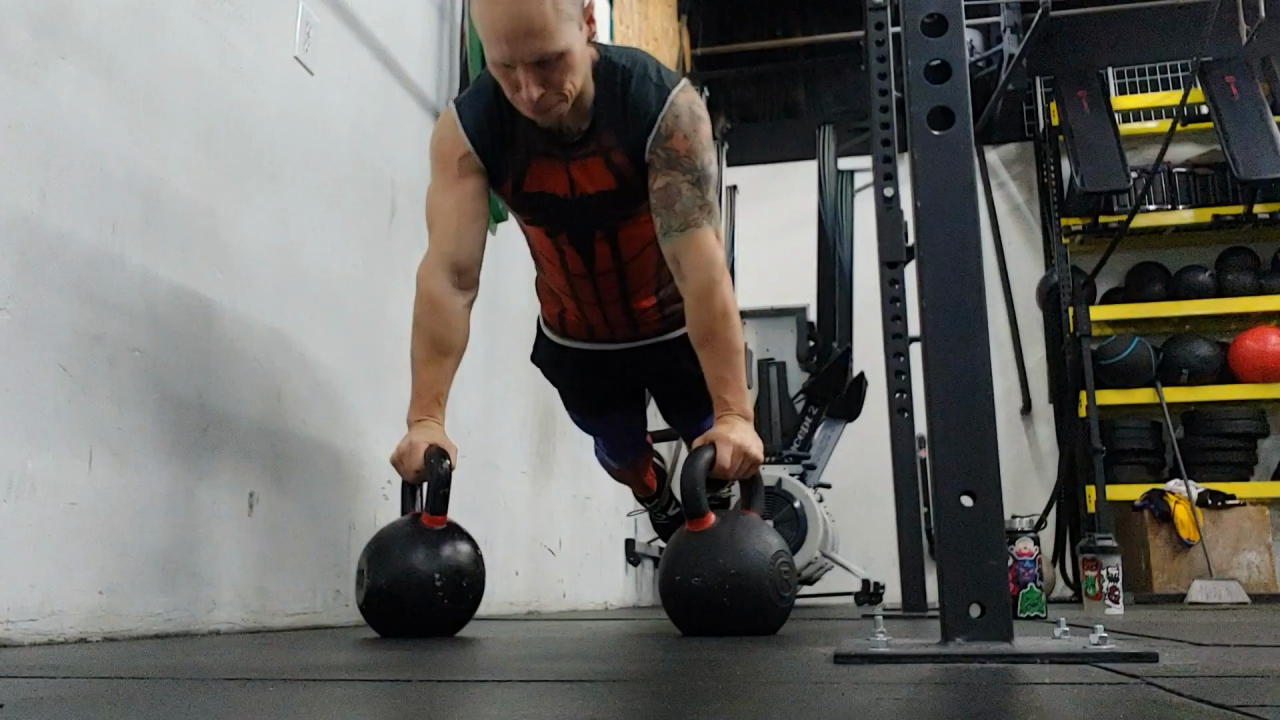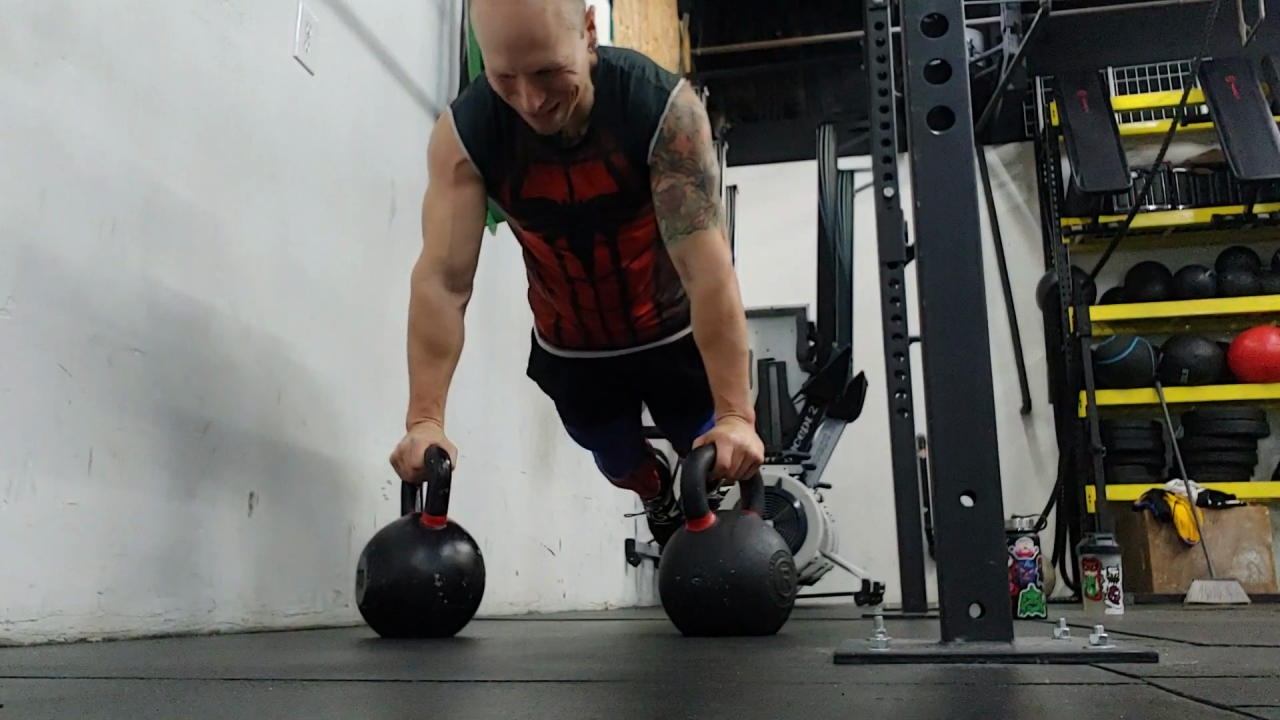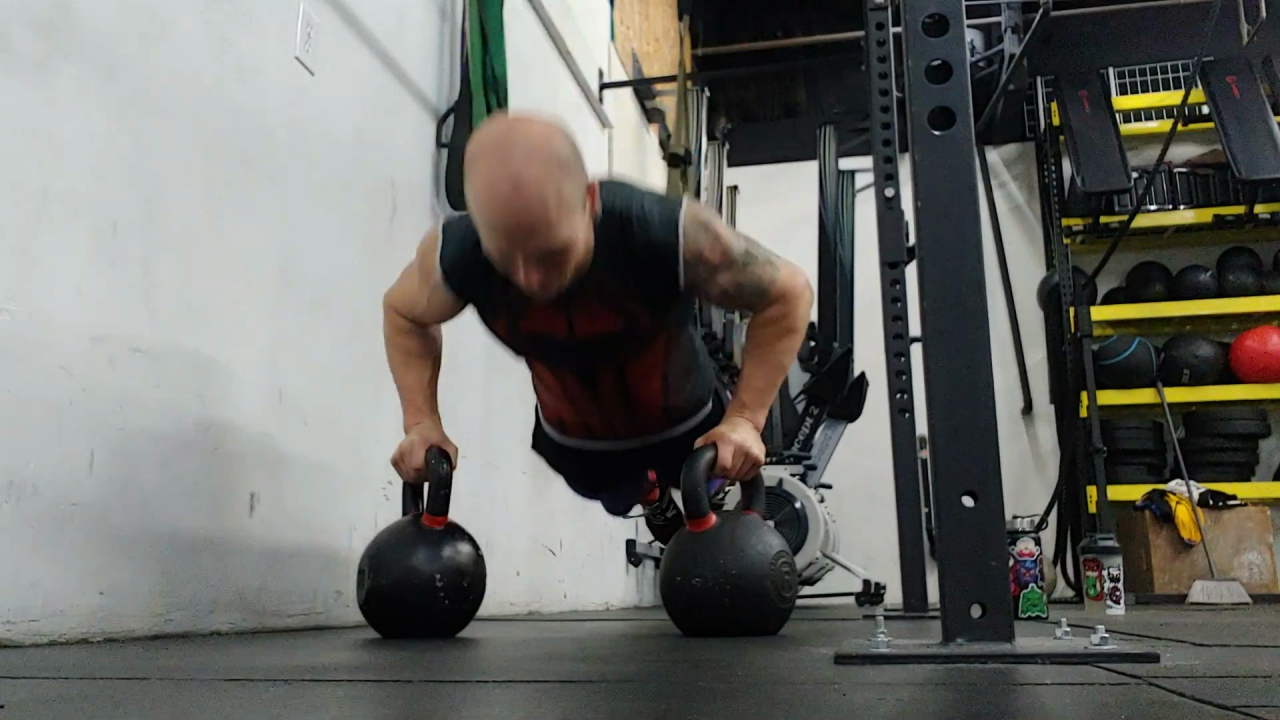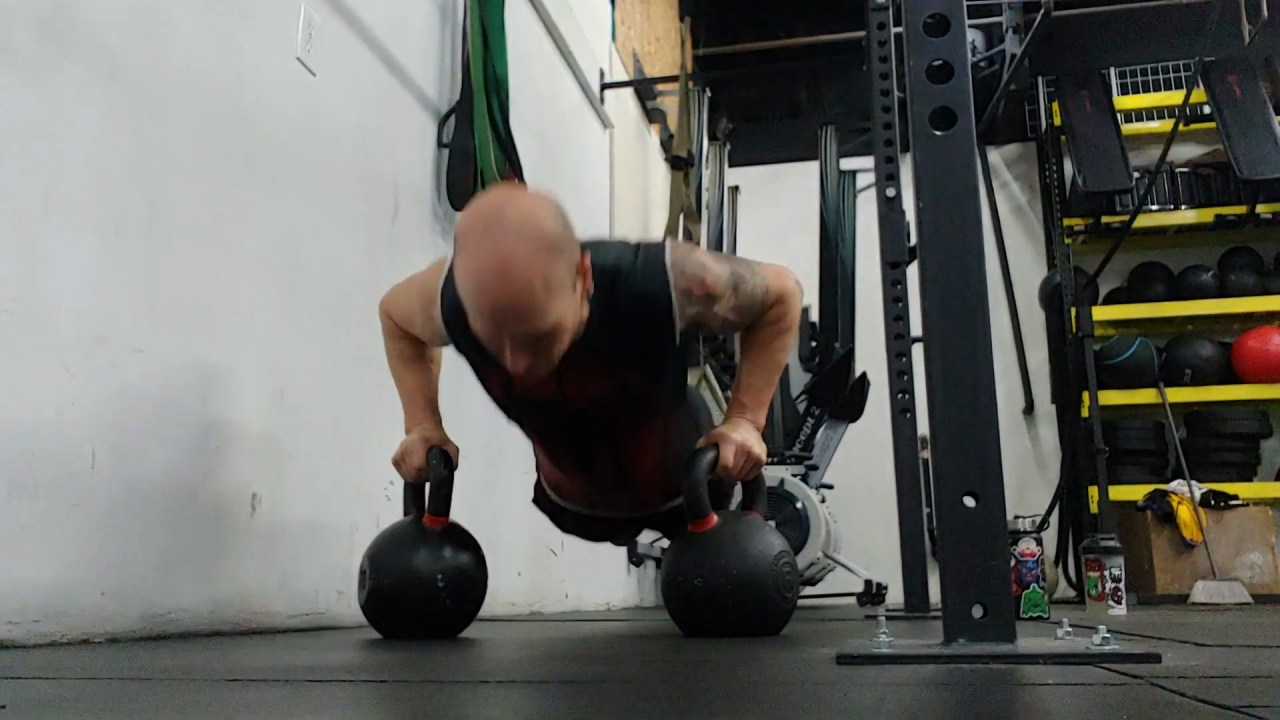
dt=0.7s
person 1, frame 1
left shoulder: (663, 104)
right shoulder: (466, 128)
left elbow: (701, 266)
right elbow: (449, 275)
left wrist: (735, 415)
right wrist: (426, 419)
left hip: (675, 328)
right hip: (576, 340)
left knee: (715, 452)
right knee: (619, 452)
right ankle: (658, 503)
person 1, frame 2
left shoulder: (663, 107)
right shoulder: (464, 133)
left elbow: (706, 268)
right elbow: (441, 281)
left wrist: (736, 416)
right wrist: (424, 421)
left hip: (671, 334)
right hip: (569, 351)
left knee: (710, 460)
right knee: (621, 465)
right ankle: (659, 500)
person 1, frame 3
left shoulder: (670, 236)
right shoulder: (454, 254)
left elbow: (787, 293)
right elbow: (405, 315)
left wrist: (746, 416)
right wrist: (420, 423)
left hip: (682, 423)
right hip: (573, 438)
right knee: (617, 505)
right ankle: (654, 499)
person 1, frame 4
left shoulder: (663, 285)
right shoulder: (453, 299)
left elbow: (781, 294)
right elbow: (396, 314)
left wrist: (745, 420)
right wrist: (423, 425)
left hip: (682, 487)
